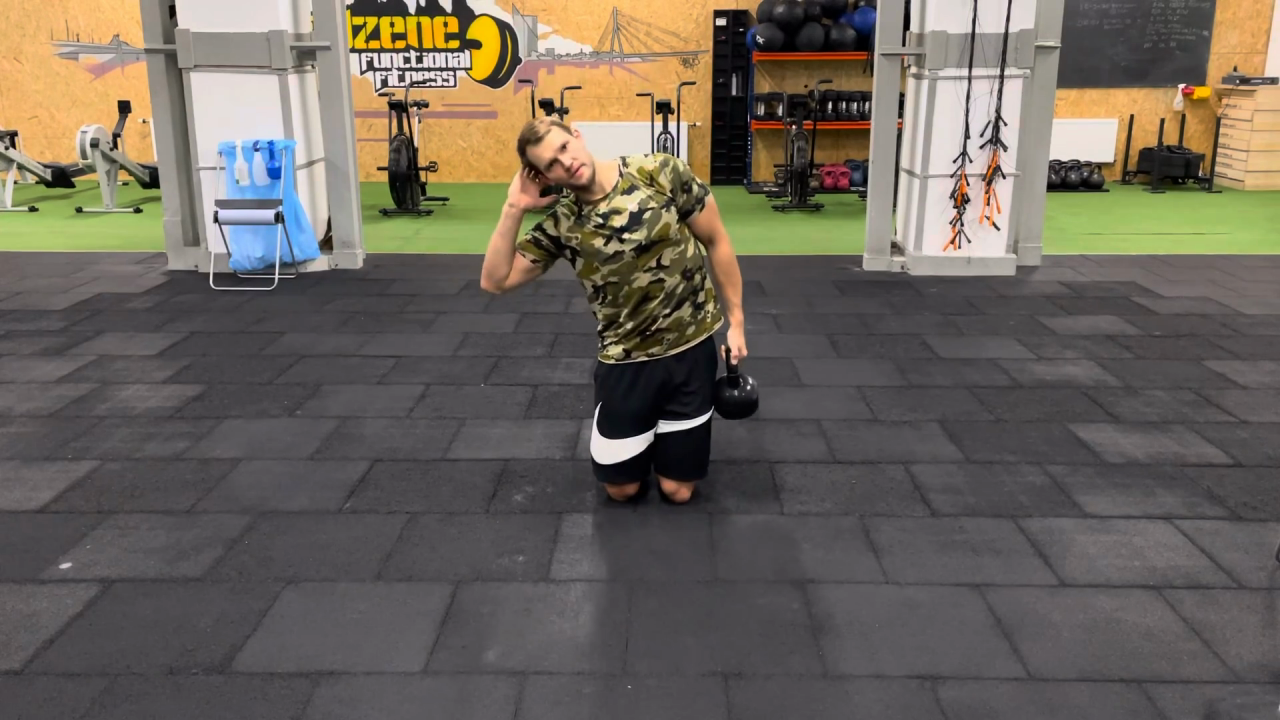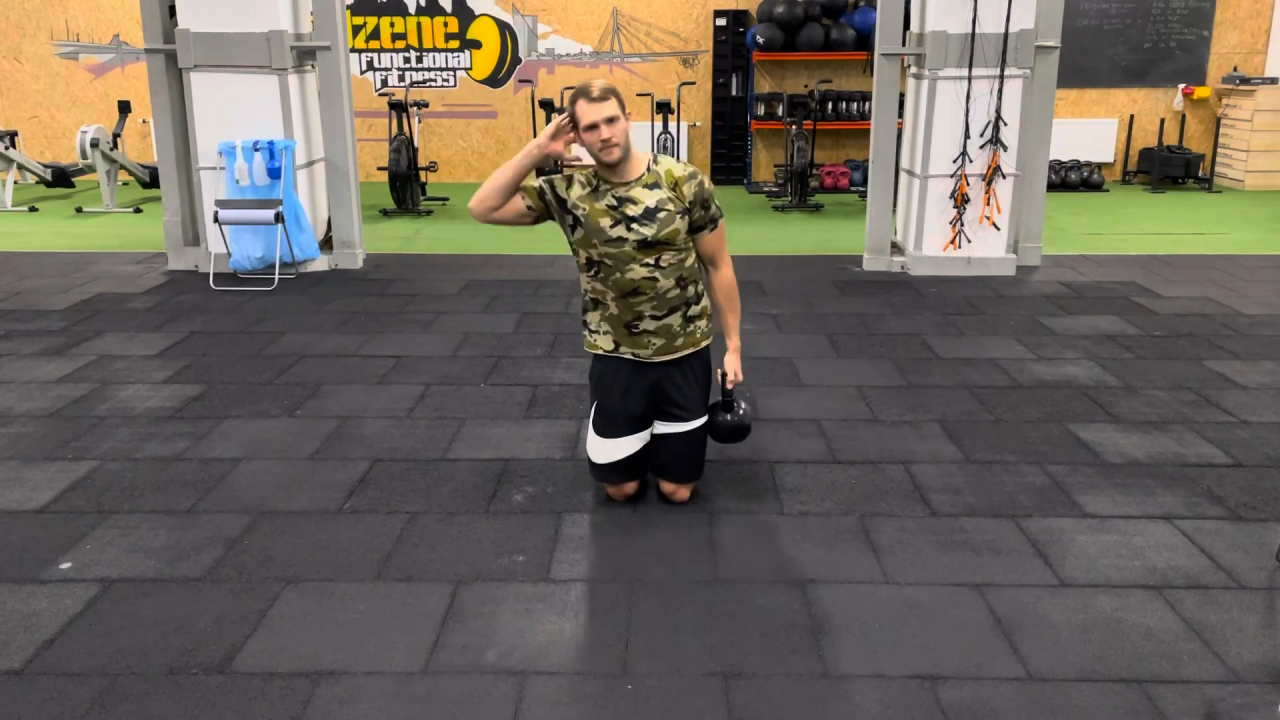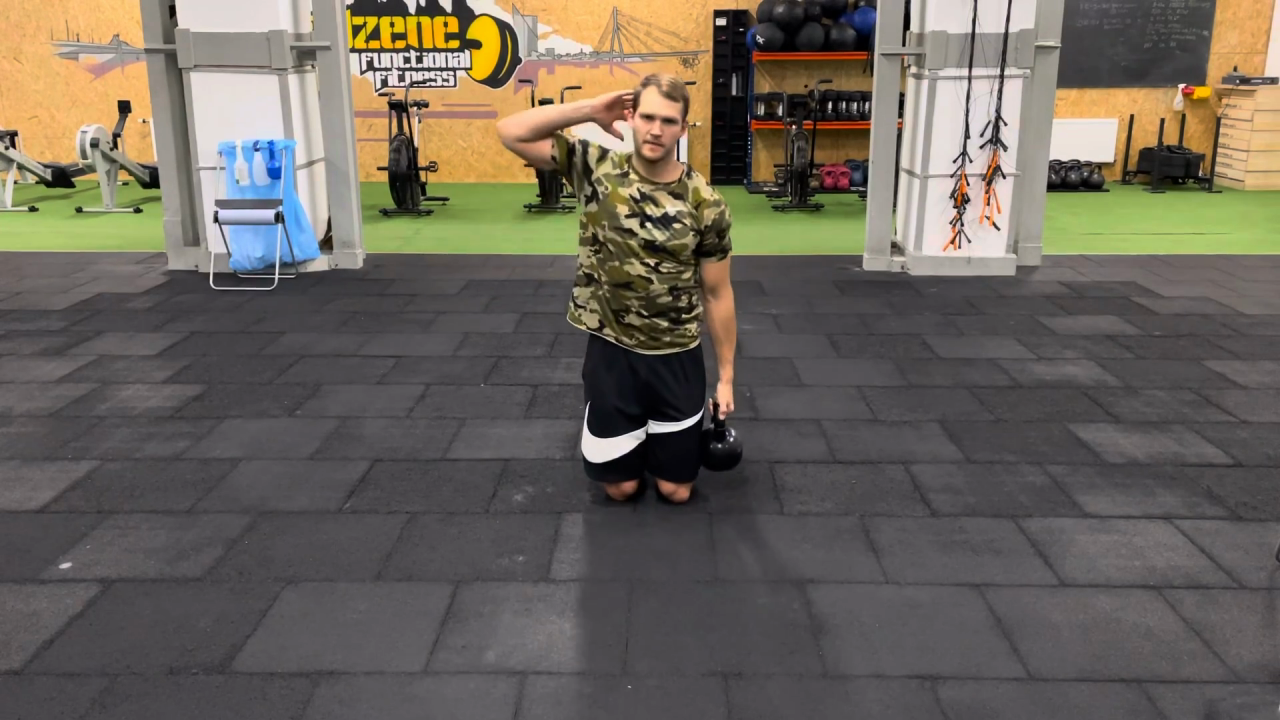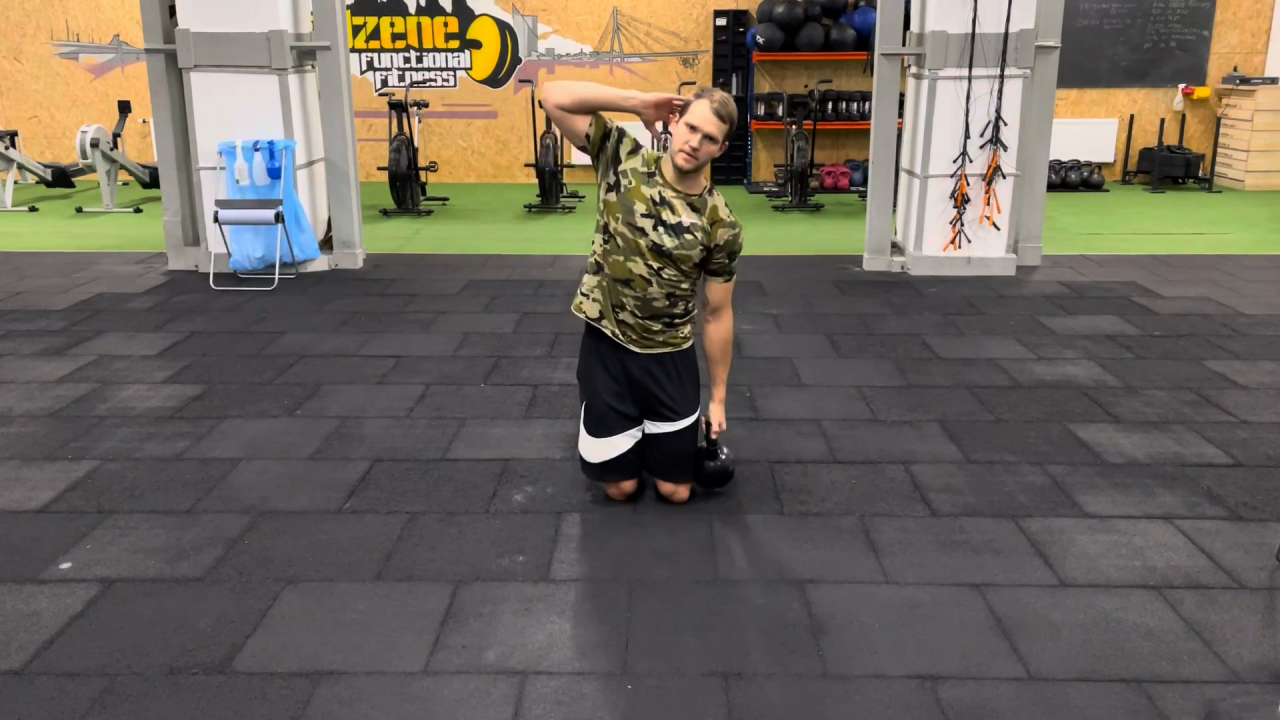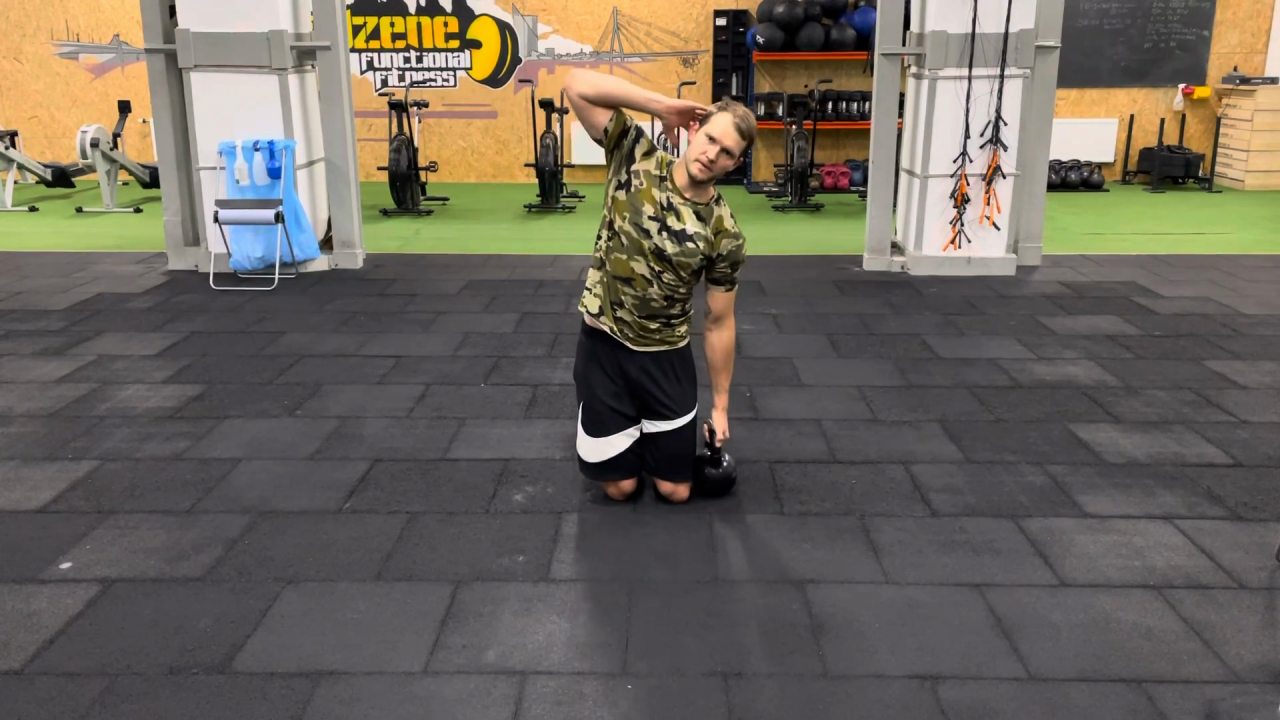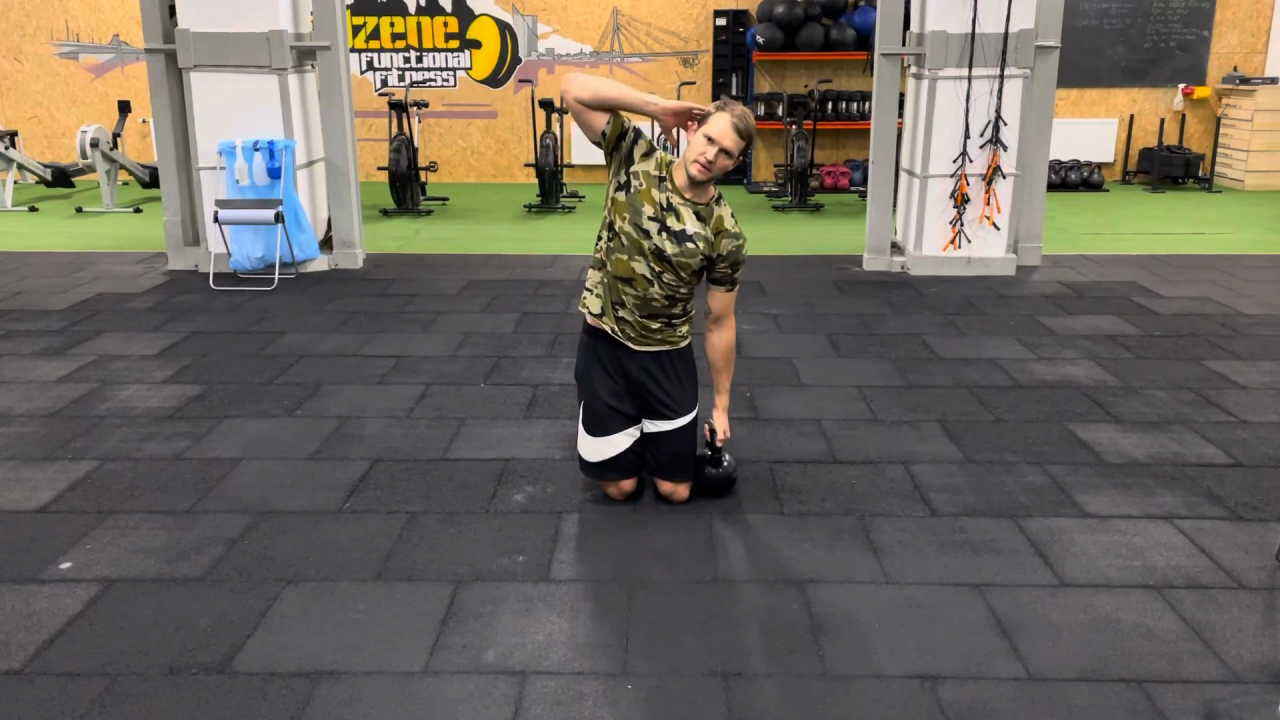
dt=0.3s
person 1, frame 1
left shoulder: (663, 175)
right shoulder: (560, 225)
left elbow: (717, 243)
right elbow: (495, 280)
left wrist: (735, 320)
right wrist: (515, 207)
left hip: (691, 349)
right hip: (625, 359)
left knee: (677, 490)
right knee: (621, 489)
left ankle: (666, 441)
right ankle: (639, 440)
person 1, frame 2
left shoulder: (685, 184)
right shoulder: (569, 192)
left elbow: (719, 267)
right elbow: (481, 209)
left wrist: (732, 345)
right wrist: (535, 151)
left hip: (684, 355)
right hip: (617, 357)
left knee: (676, 490)
right knee: (620, 488)
left ankle: (665, 437)
right ankle: (637, 434)
person 1, frame 3
left shoulder: (706, 206)
right shoulder: (594, 166)
left elbow: (717, 294)
right elbow: (509, 131)
left wrist: (725, 376)
right wrist: (590, 111)
left hip: (676, 355)
right hip: (611, 349)
left knee: (677, 491)
right knee: (620, 487)
left ankle: (661, 435)
right ankle: (629, 431)
person 1, frame 4
left shoulder: (720, 224)
right shoulder: (623, 159)
left elbow: (718, 314)
right elbow: (552, 97)
left wrist: (718, 396)
right wrist: (638, 103)
left hip: (668, 355)
right hip: (606, 346)
left knee: (676, 490)
right knee: (619, 487)
left ankle: (656, 434)
right ankle: (630, 432)
person 1, frame 5
left shoulder: (725, 235)
right shoulder: (635, 158)
left elbow: (719, 323)
right elbow: (576, 85)
left wrist: (720, 405)
right wrist: (662, 106)
left hip: (665, 354)
right hip: (602, 344)
left knee: (676, 490)
right knee: (619, 486)
left ankle: (651, 432)
right ankle: (626, 430)
person 1, frame 6
left shoulder: (725, 234)
right shoulder: (635, 158)
left elbow: (720, 323)
right elbow: (573, 88)
left wrist: (721, 405)
right wrist: (658, 108)
left hip: (666, 354)
right hip: (604, 344)
left knee: (675, 490)
right knee: (619, 487)
left ankle: (652, 431)
right ankle: (627, 428)
